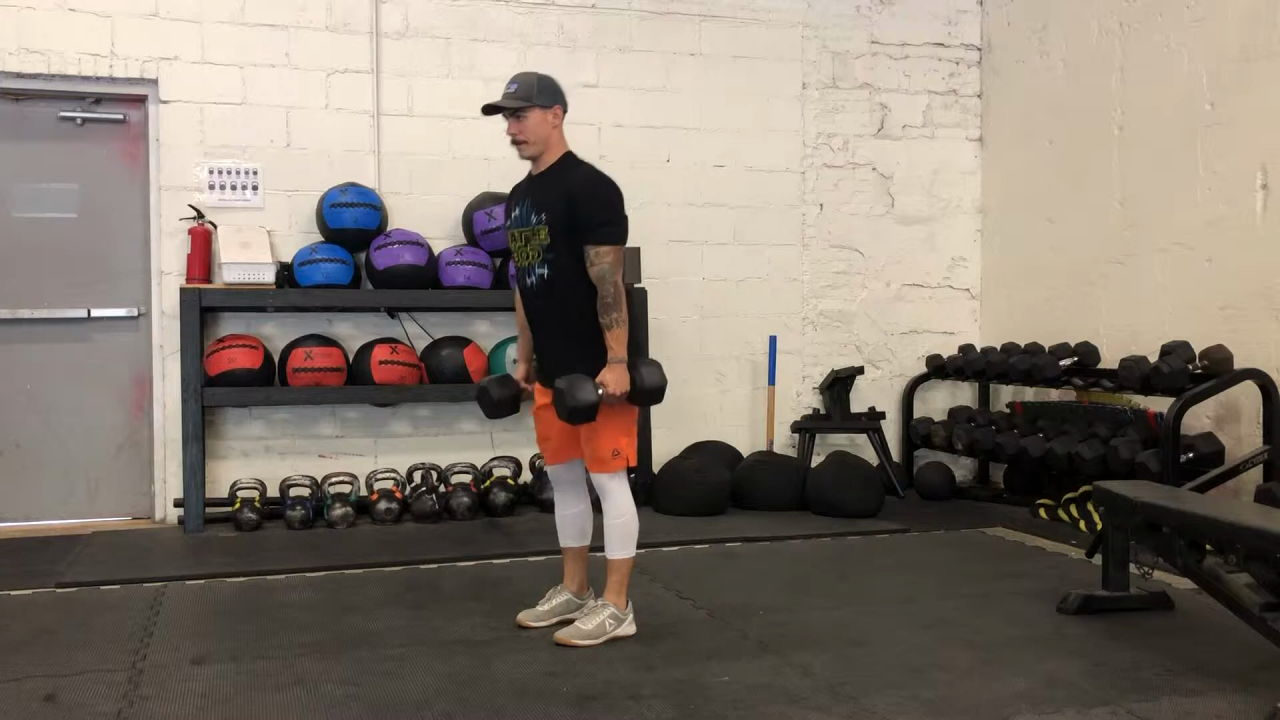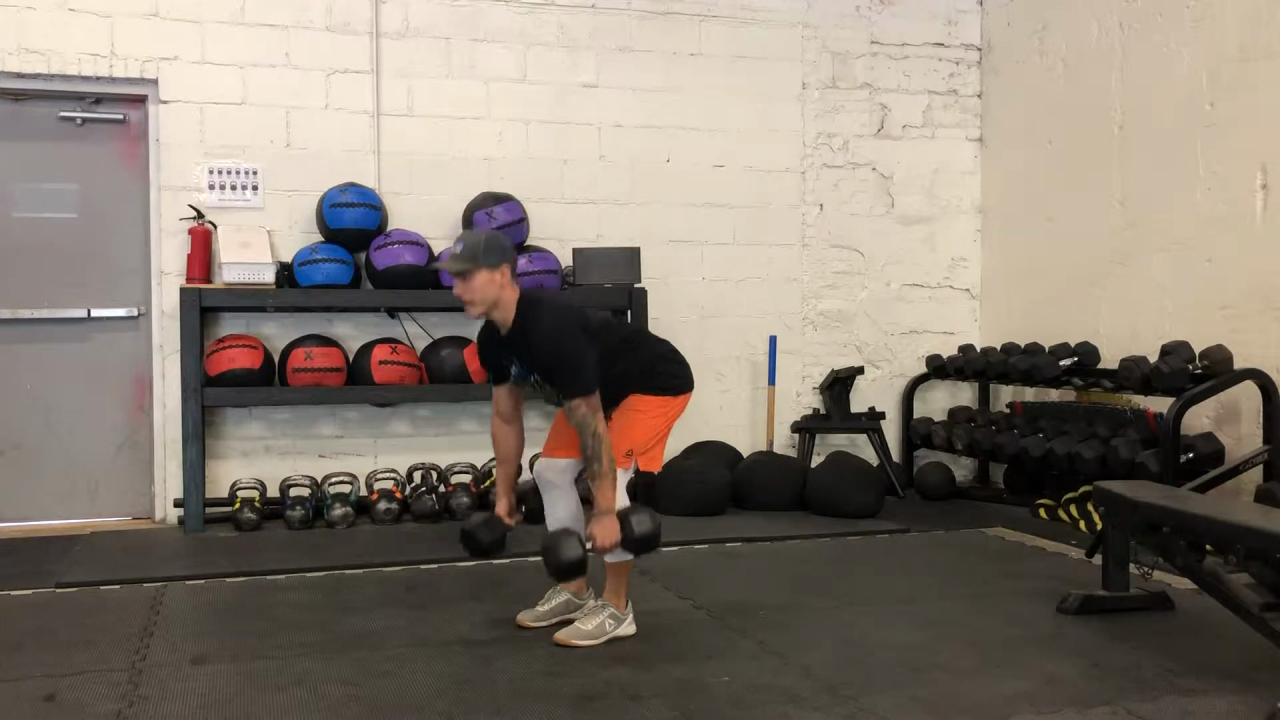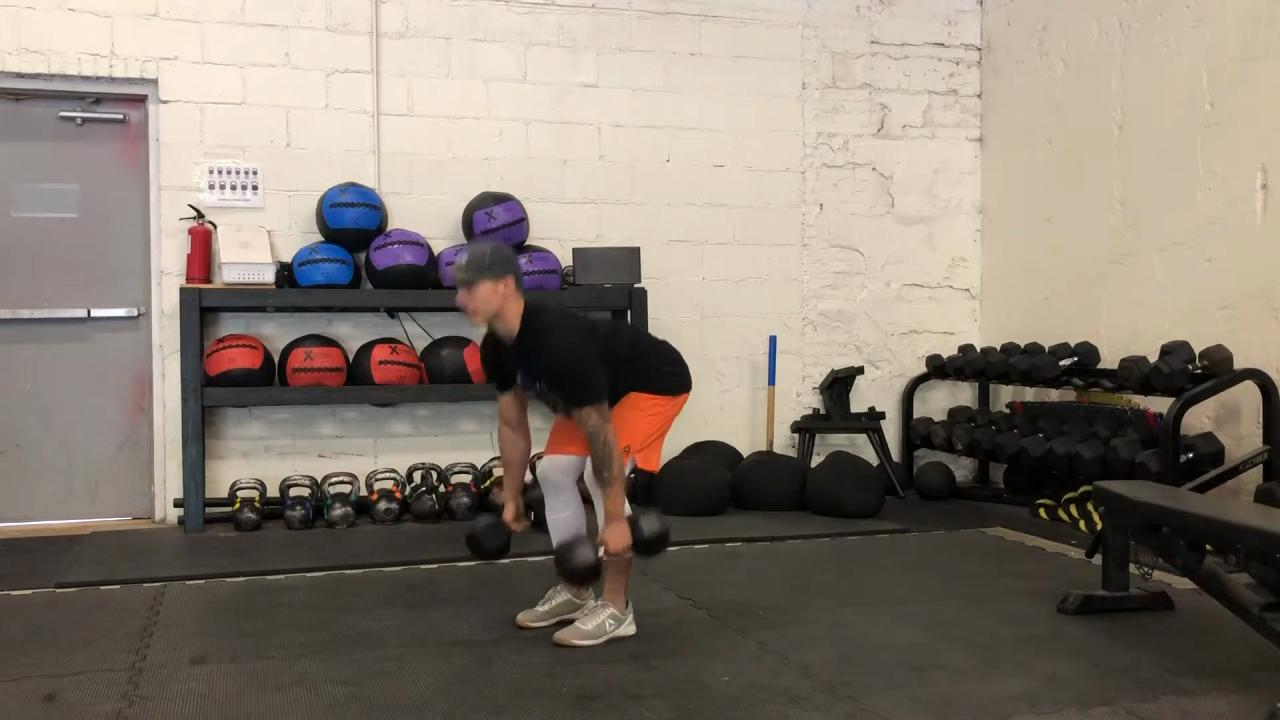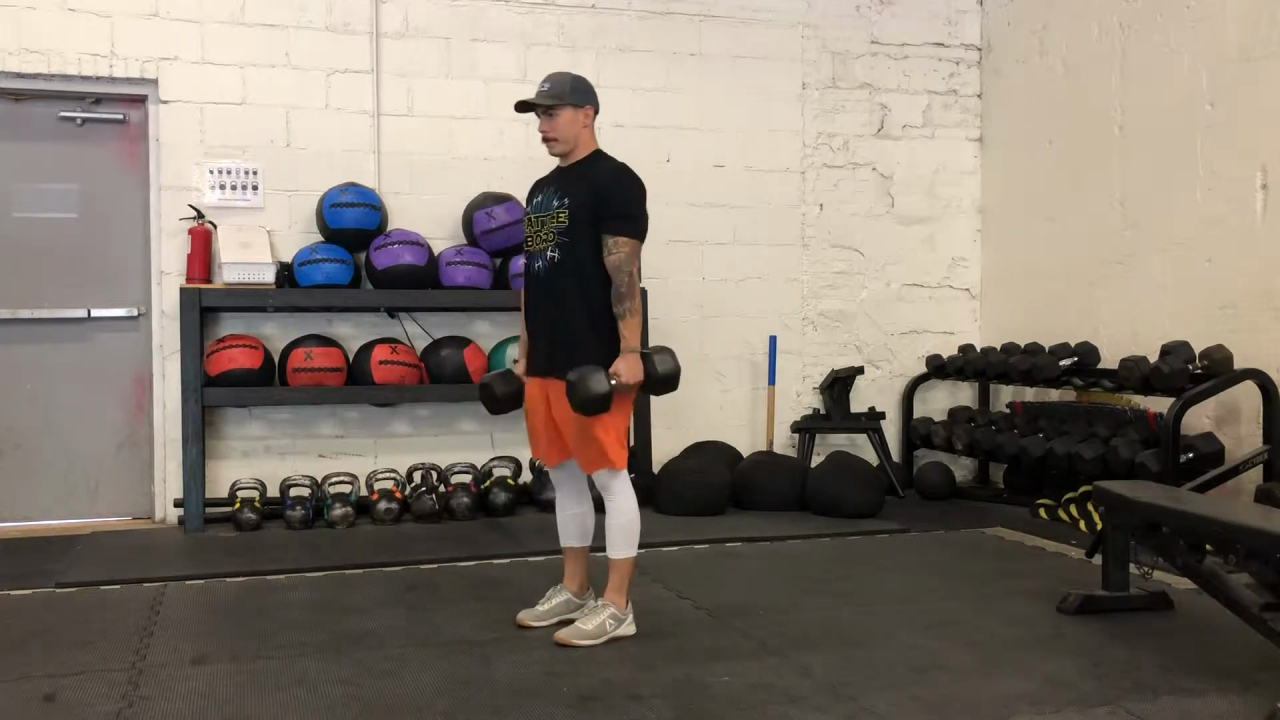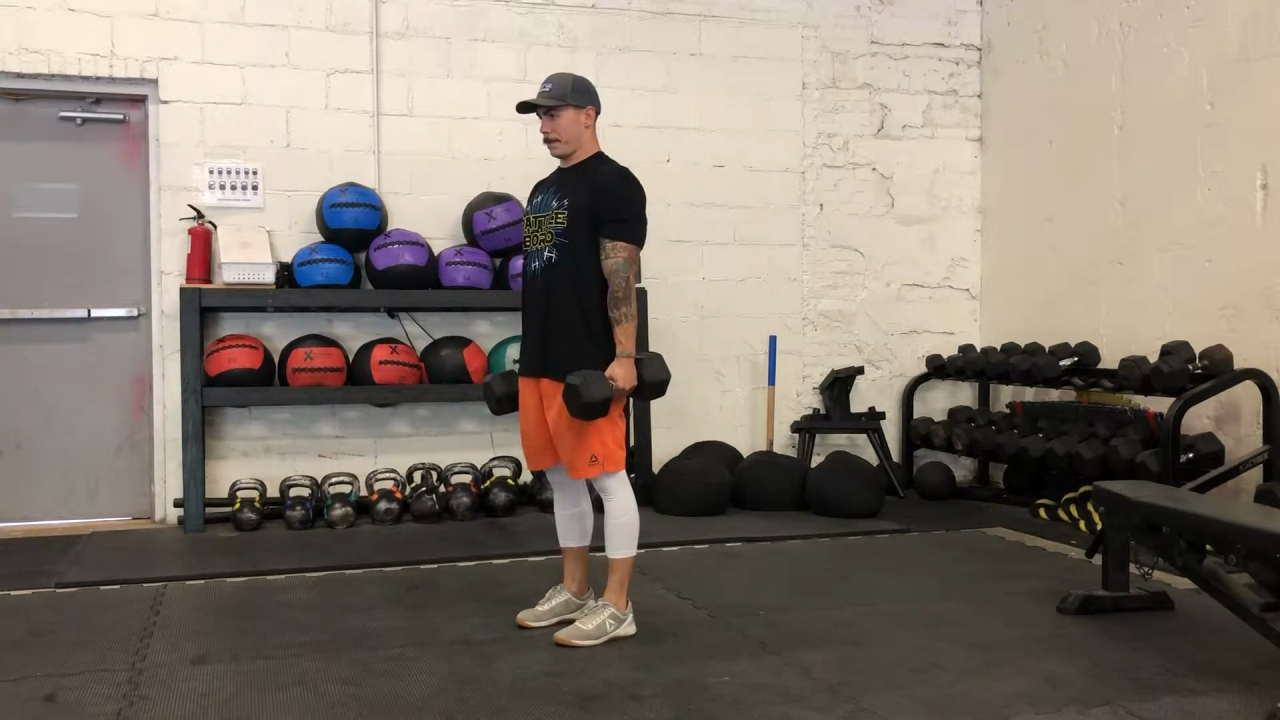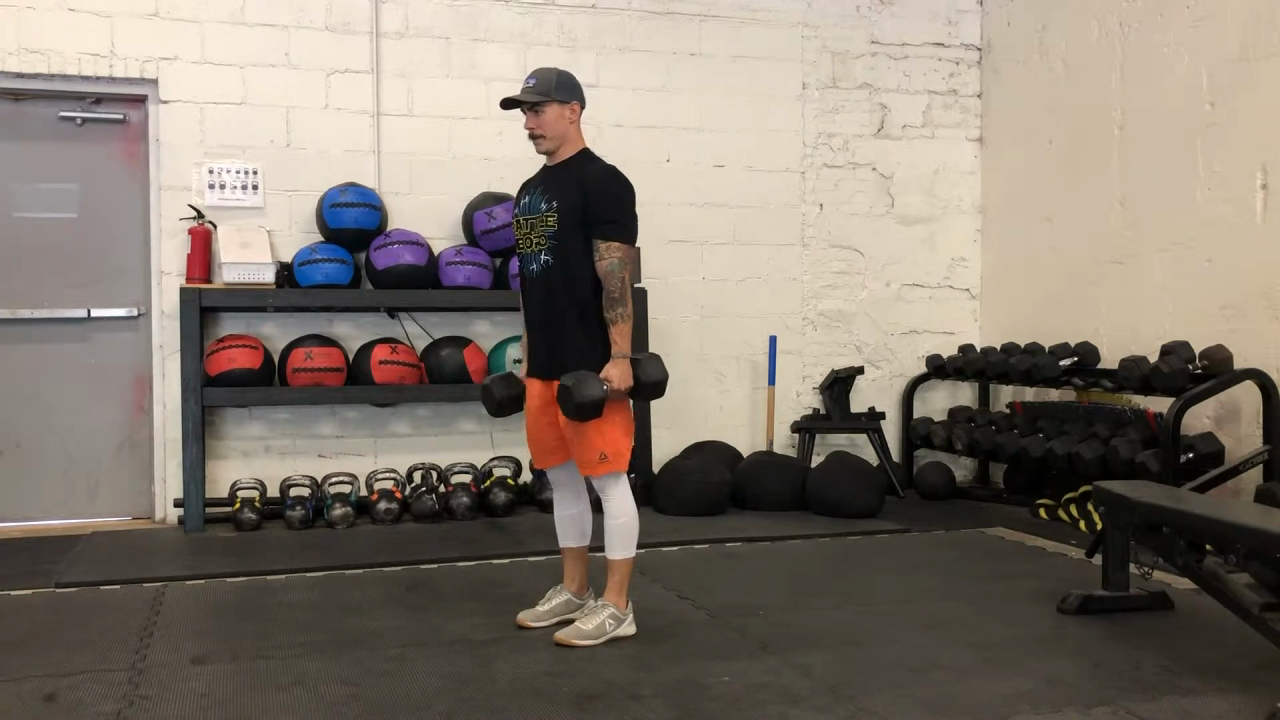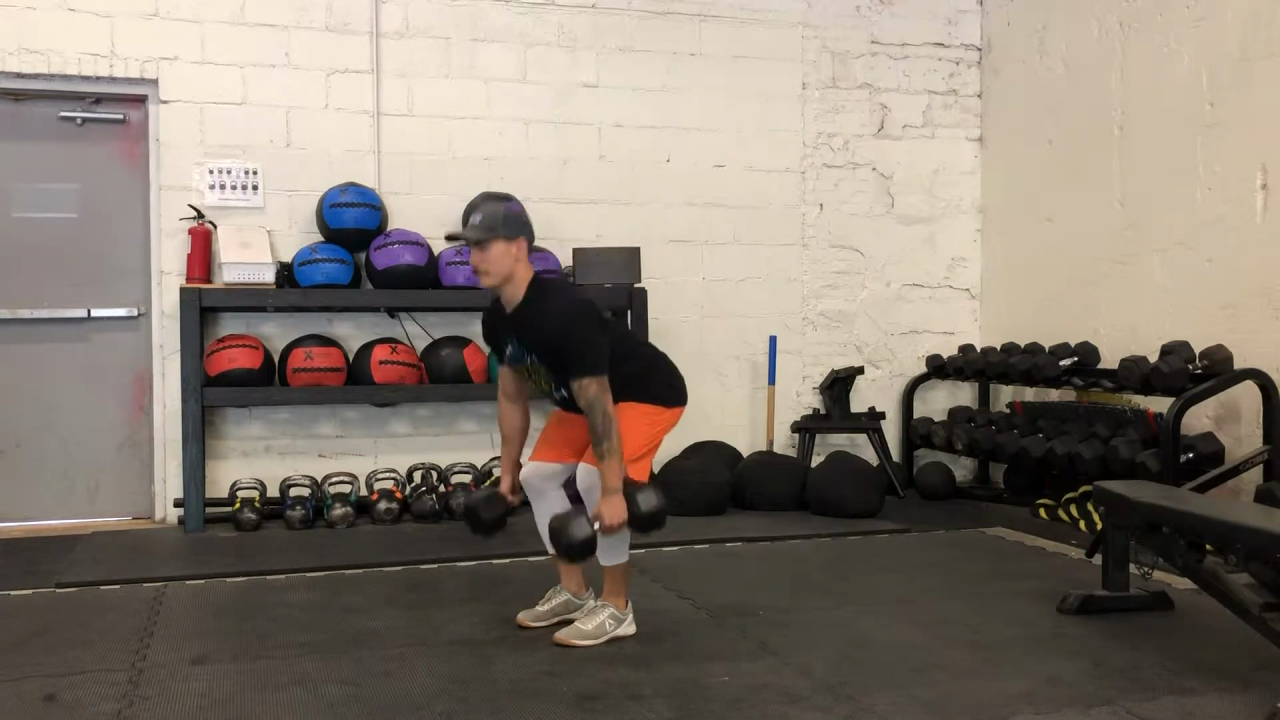
dt=0.7s
person 1, frame 1
left shoulder: (588, 186)
right shoulder: (520, 196)
left elbow: (609, 280)
left wrist: (617, 363)
right wrist: (525, 358)
left hip: (595, 368)
right hip: (554, 367)
left knee: (606, 475)
right knee: (564, 475)
left ankle: (616, 607)
right ankle: (573, 591)
person 1, frame 2
left shoulder: (553, 332)
right shoulder: (493, 340)
left elbow: (591, 430)
right elbow: (506, 419)
left wrist: (604, 515)
right wrist: (504, 495)
left hip: (657, 383)
right hip: (603, 385)
left knee: (607, 474)
right knee: (550, 471)
left ankle: (615, 608)
right ankle: (573, 591)
person 1, frame 3
left shoulder: (561, 342)
right shoulder: (496, 349)
left elbow: (600, 437)
right elbow: (512, 425)
left wrist: (615, 521)
right wrist: (511, 497)
left hip: (656, 382)
right hip: (603, 385)
left knee: (605, 476)
right knee: (554, 471)
left ankle: (615, 607)
right ankle: (574, 591)
person 1, frame 4
left shoulder: (613, 180)
right shoulder: (542, 189)
left elbow: (624, 271)
left wrist: (630, 351)
right wrist: (525, 354)
left hip: (594, 361)
right hip: (547, 361)
left knee: (609, 476)
right knee: (565, 476)
left ankle: (617, 607)
right ankle: (574, 591)
person 1, frame 5
left shoulder: (612, 184)
right shoulder: (544, 190)
left elbow: (621, 276)
left wrist: (624, 355)
right wrist: (530, 356)
left hip: (587, 364)
right hip: (540, 362)
left knee: (607, 477)
right knee: (562, 477)
left ankle: (616, 606)
right ankle: (573, 591)
person 1, frame 6
left shoulder: (601, 182)
right shoulder: (531, 190)
left elbow: (616, 276)
left wrist: (619, 358)
right wrist: (528, 357)
left hip: (593, 366)
right hip: (549, 366)
left knee: (605, 478)
right knee: (562, 477)
left ankle: (616, 607)
right ankle: (573, 592)
person 1, frame 7
left shoulder: (563, 312)
right shoulder: (498, 319)
left elbow: (600, 408)
right elbow: (512, 398)
left wrist: (614, 493)
right wrist: (508, 471)
left hip: (648, 393)
left knee: (591, 480)
right knee: (539, 476)
left ankle: (615, 608)
right ankle: (573, 592)
